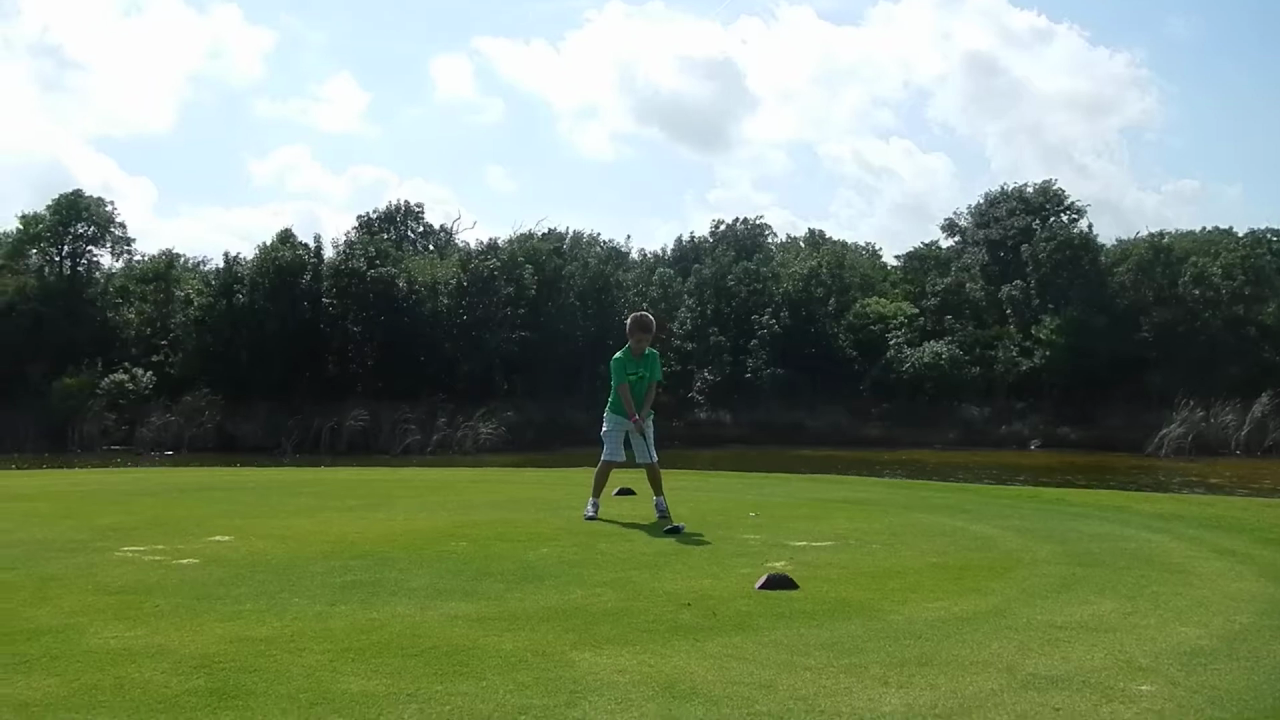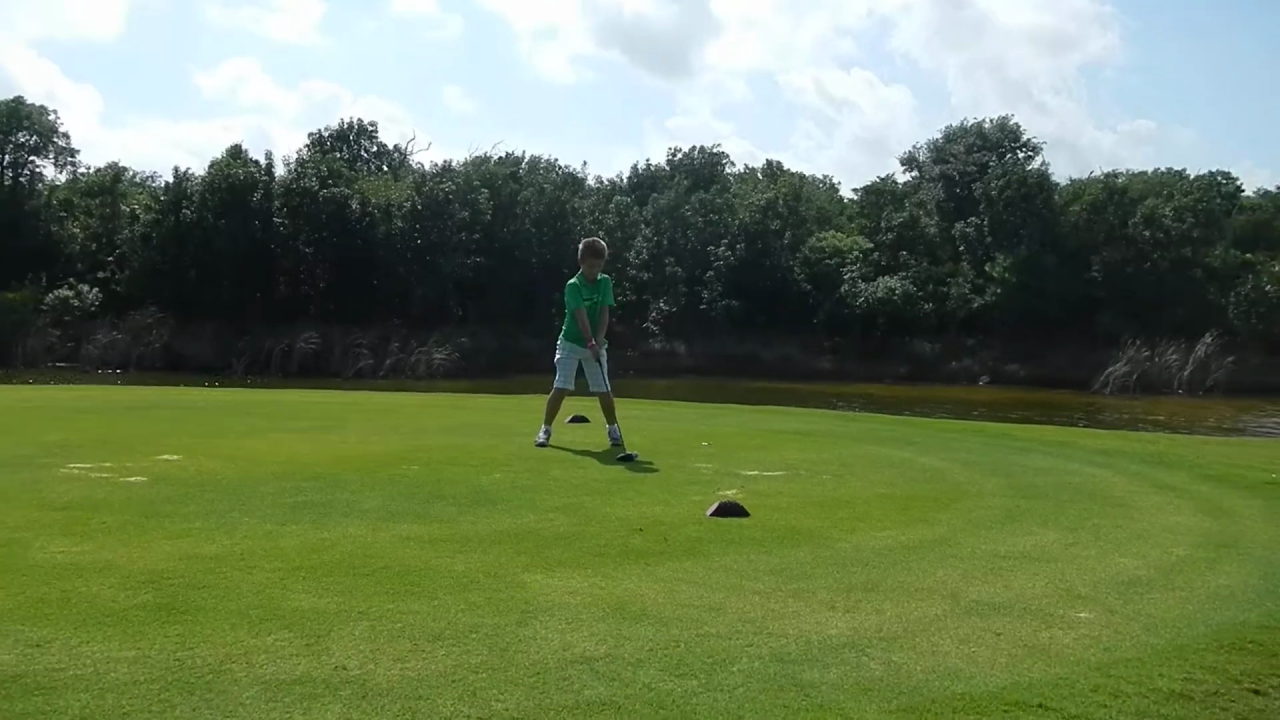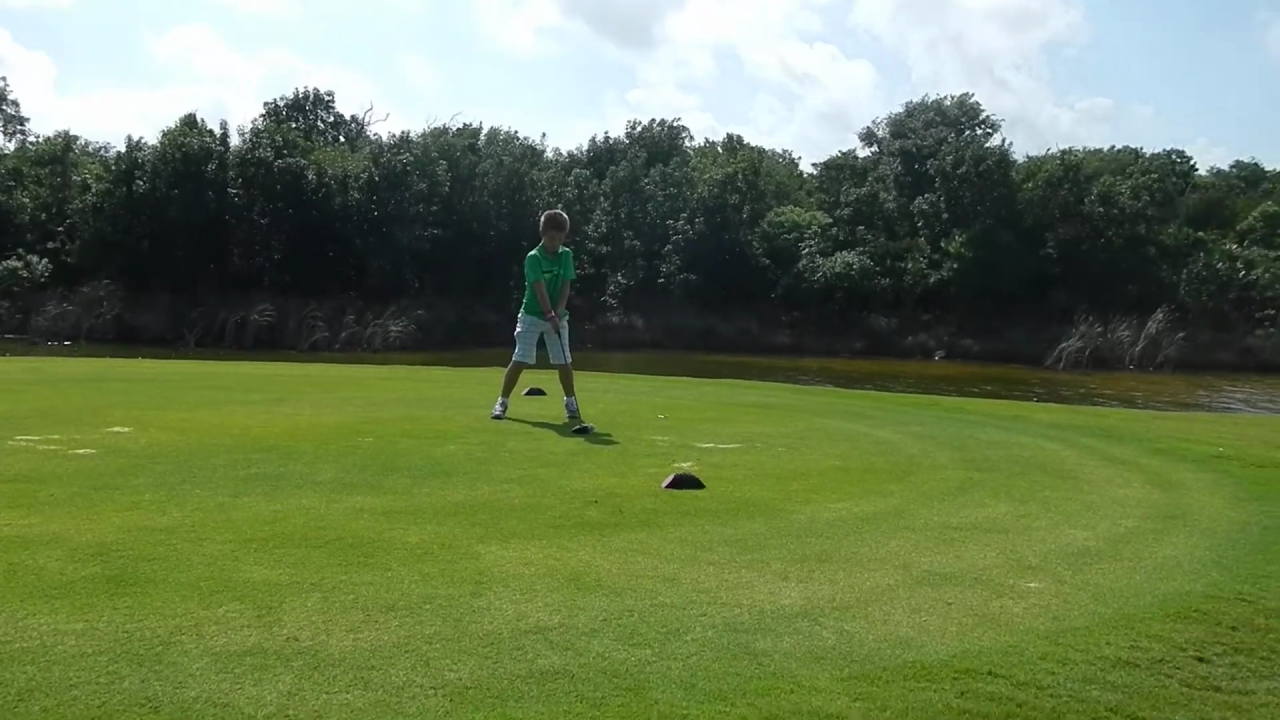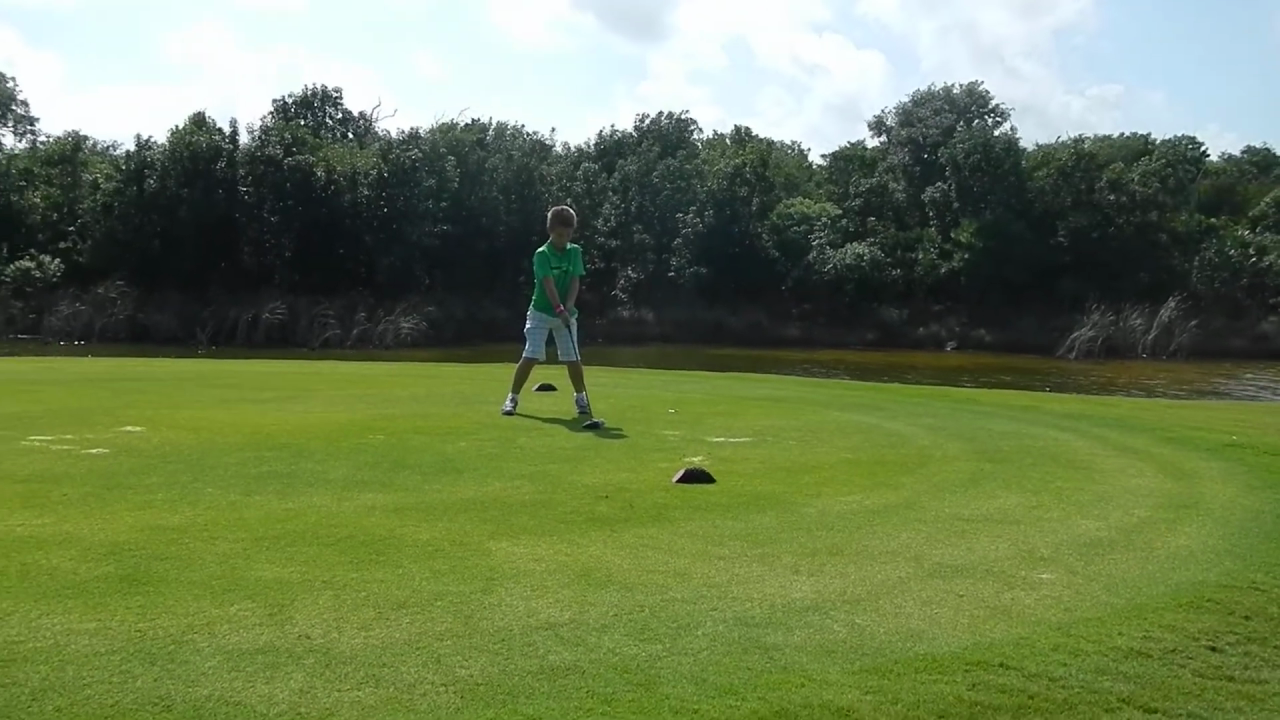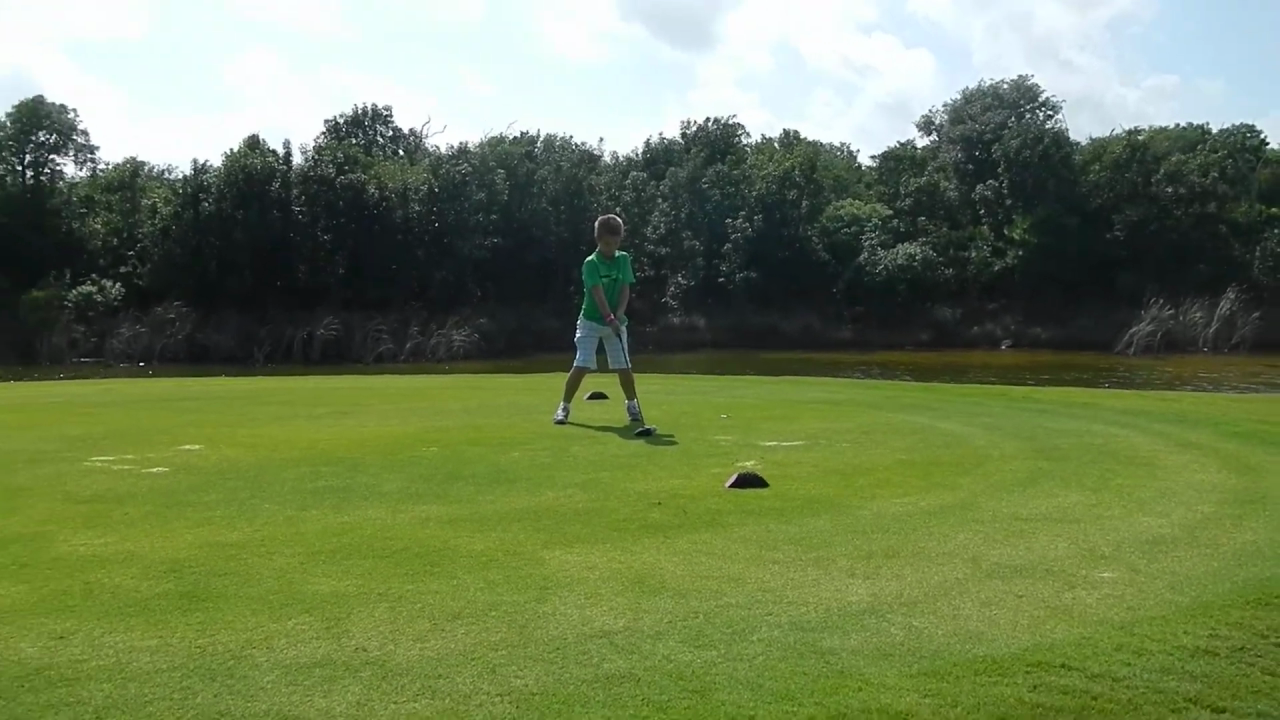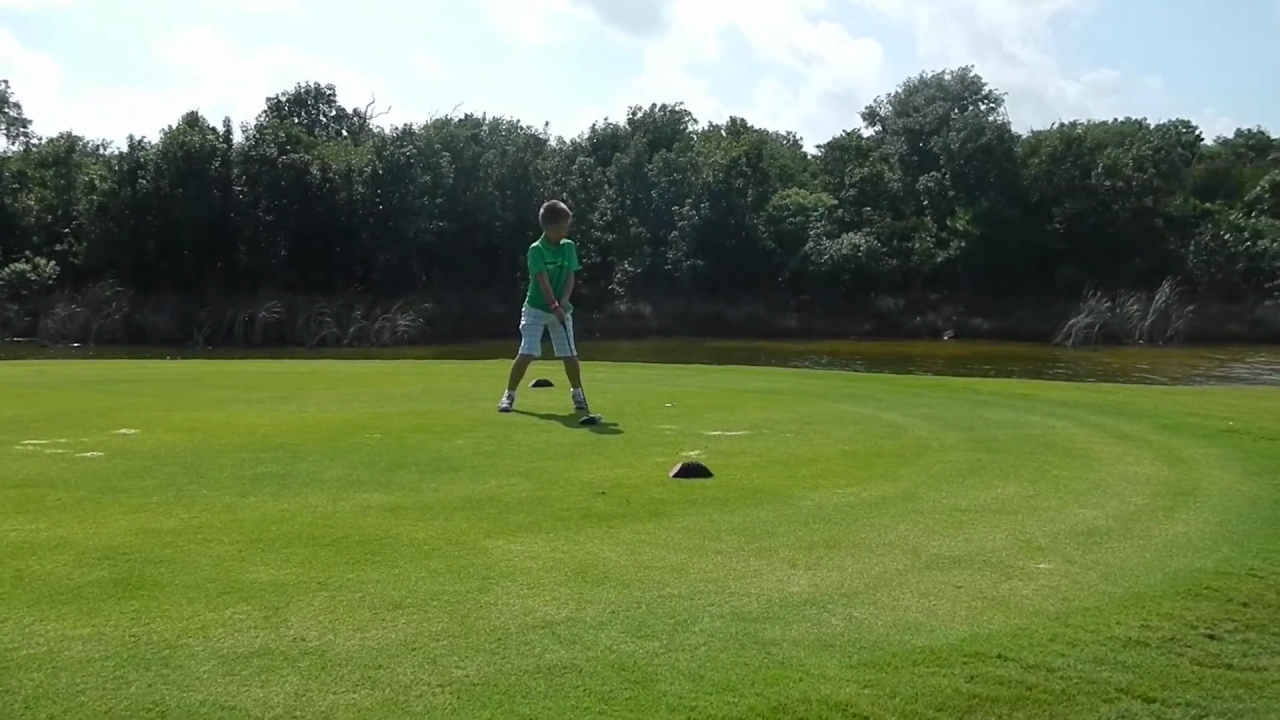
dt=0.7s
person 1, frame 1
left shoulder: (653, 357)
right shoulder: (619, 359)
left elbow: (652, 388)
right elbow: (624, 392)
left wrist: (642, 414)
right wrist: (633, 418)
left hip: (642, 416)
right hip: (617, 415)
left knee: (651, 461)
right knee: (609, 460)
left ankle: (660, 502)
right ankle: (593, 502)
person 1, frame 2
left shoulder: (605, 282)
right shoulder: (573, 286)
left elbow: (604, 314)
right elbow: (581, 317)
left wrist: (598, 341)
right wrist: (590, 343)
left hip: (595, 344)
right hip: (571, 343)
left knee: (603, 389)
right knee: (561, 387)
left ankle: (613, 429)
right ankle: (545, 429)
person 1, frame 3
left shoulder: (566, 255)
right shoulder: (533, 258)
left elbow: (566, 286)
right elbow: (540, 289)
left wrist: (558, 312)
right wrist: (549, 315)
left hip: (557, 316)
right hip: (532, 315)
left knee: (564, 361)
right knee: (519, 360)
left ankle: (570, 402)
right ankle: (502, 401)
person 1, frame 4
left shoulder: (575, 252)
right shoulder: (541, 254)
left elbow: (575, 282)
right elbow: (549, 285)
left wrist: (568, 307)
right wrist: (559, 309)
left hip: (566, 312)
right hip: (541, 312)
left knee: (573, 358)
right knee: (530, 356)
left ankle: (580, 398)
right ankle: (512, 398)
person 1, frame 5
left shoulder: (623, 259)
right shoulder: (590, 263)
left elbow: (625, 290)
right elbow: (598, 294)
left wrist: (619, 314)
right wrist: (609, 318)
left hip: (615, 320)
right hip: (591, 321)
left knee: (623, 366)
right knee: (581, 366)
left ankle: (632, 405)
right ankle: (564, 407)
person 1, frame 6
left shoulder: (568, 247)
right shoulder: (536, 249)
left elbow: (570, 276)
right elbow: (543, 281)
left wrist: (564, 300)
right wrist: (554, 305)
left hip: (561, 308)
right hip: (536, 308)
left knee: (569, 354)
right knee: (526, 353)
left ankle: (577, 393)
right ankle: (509, 394)
